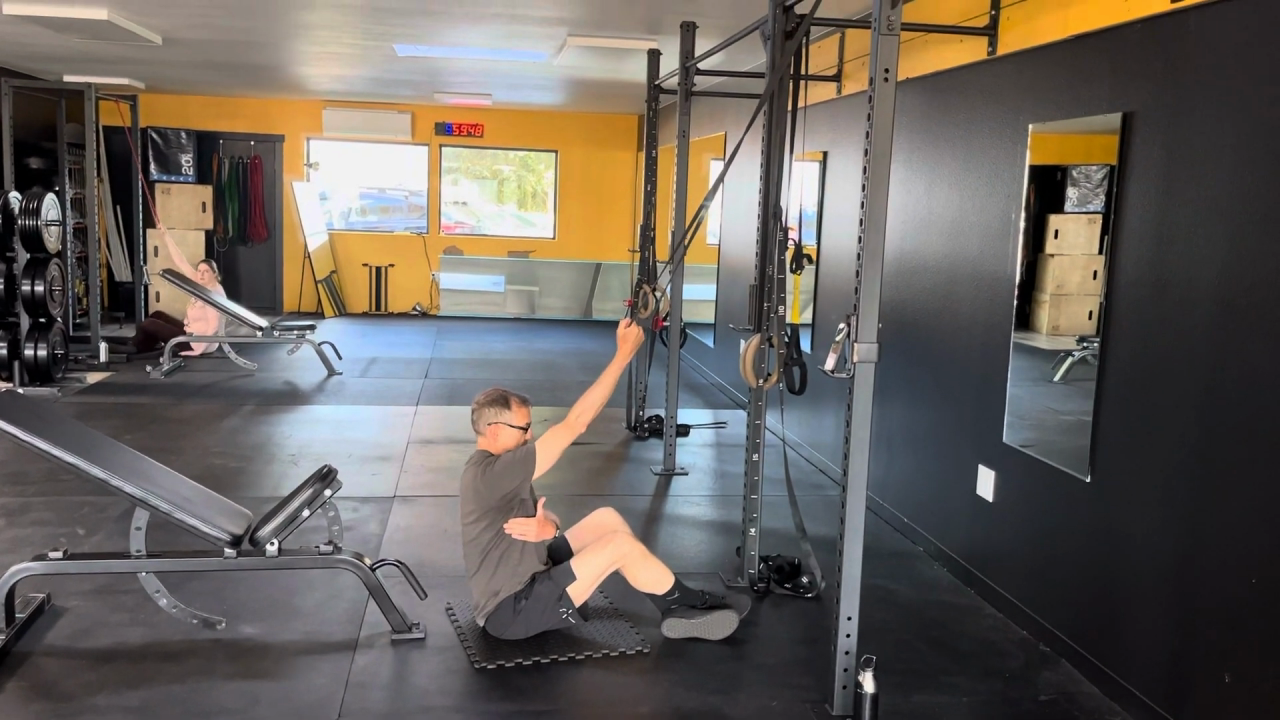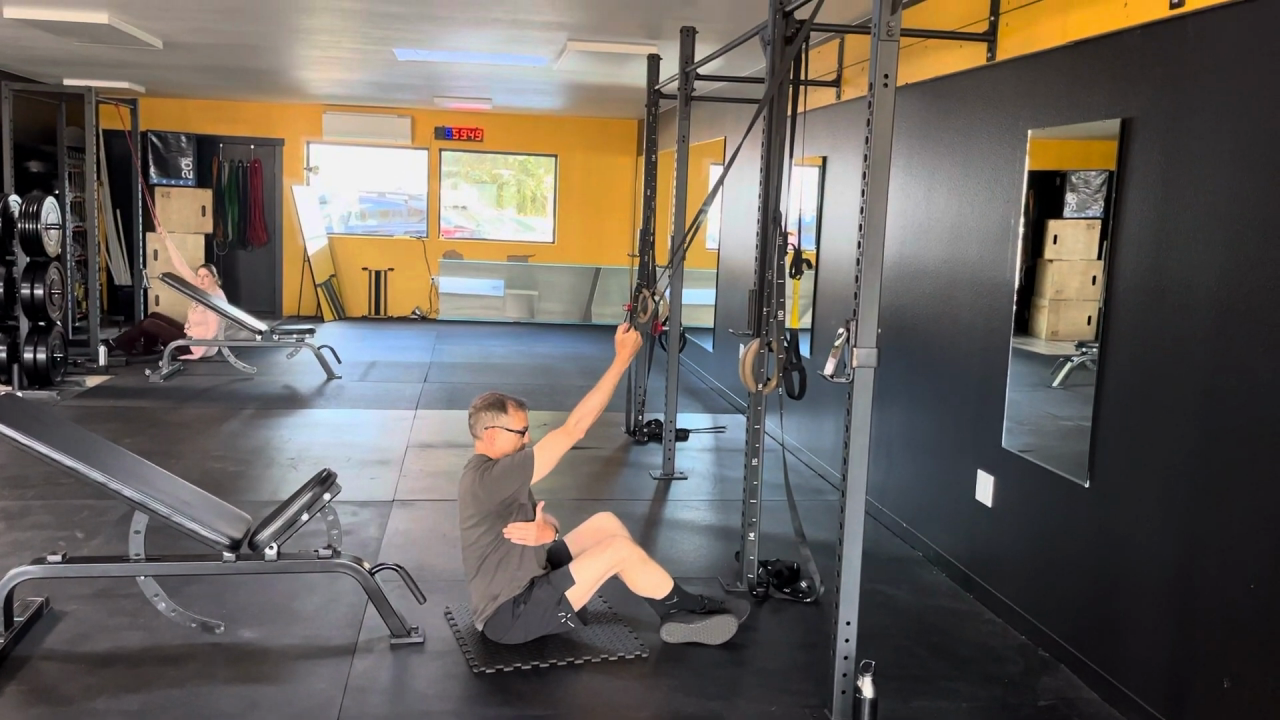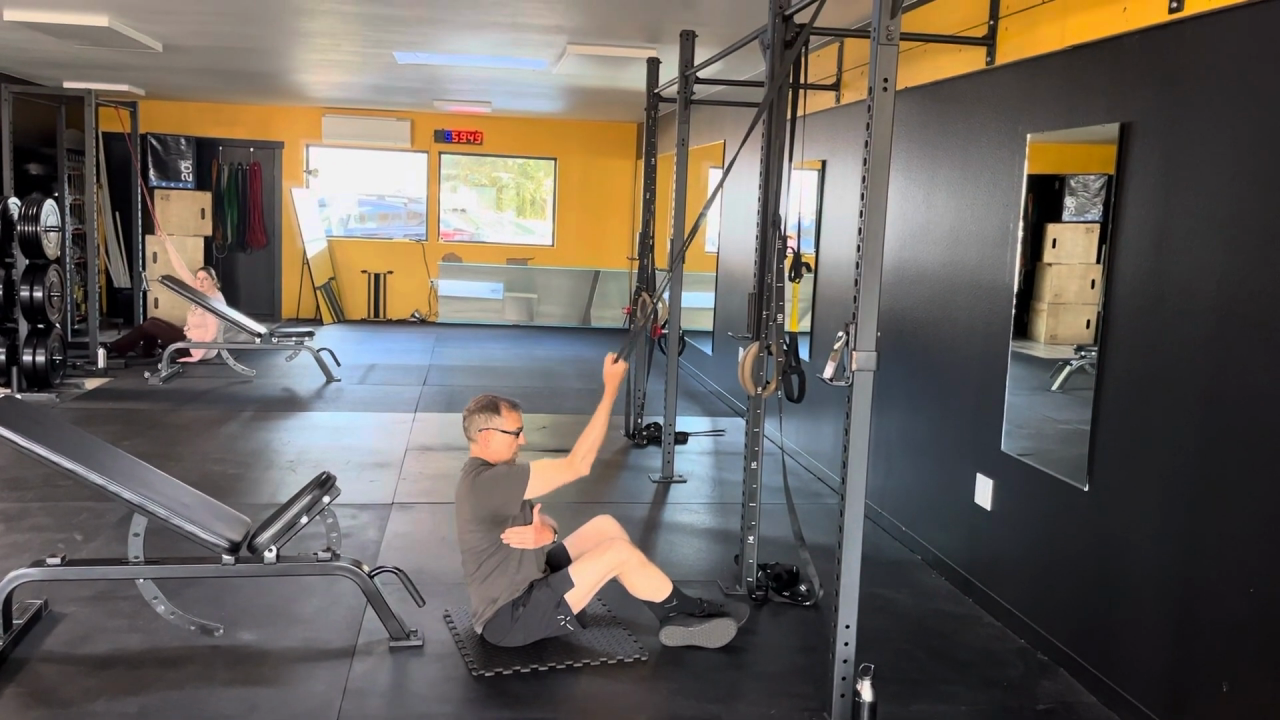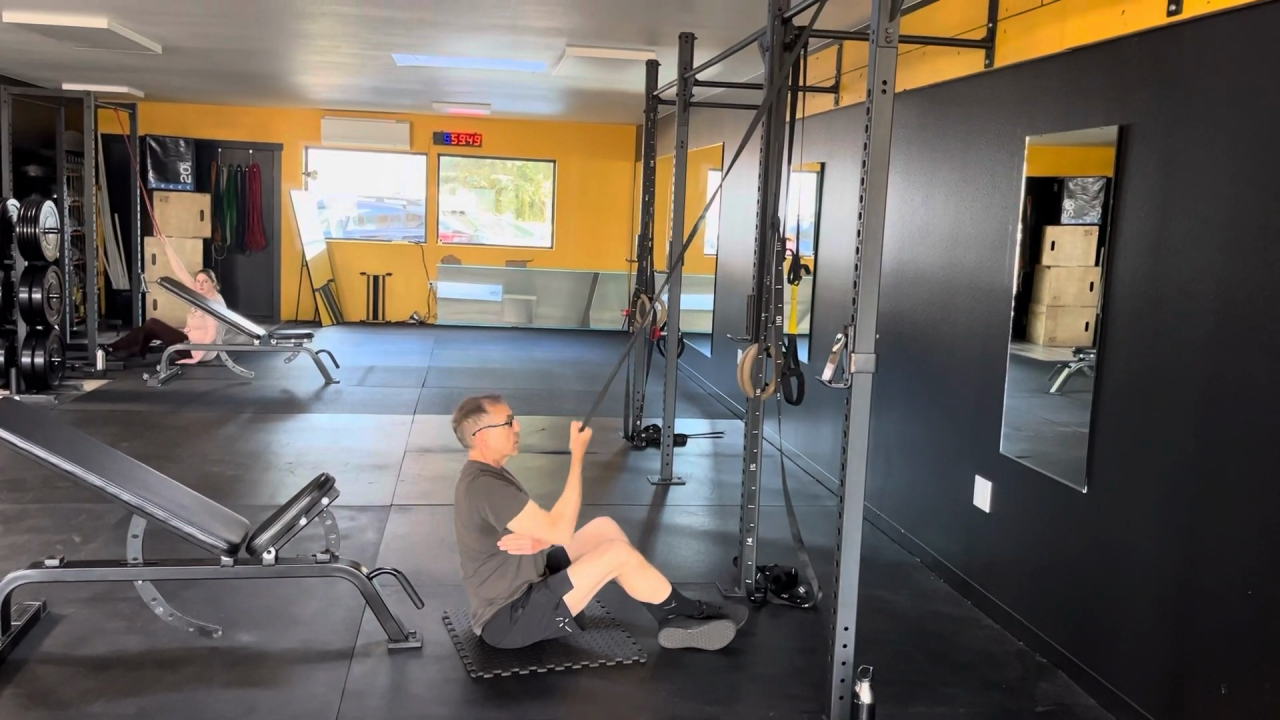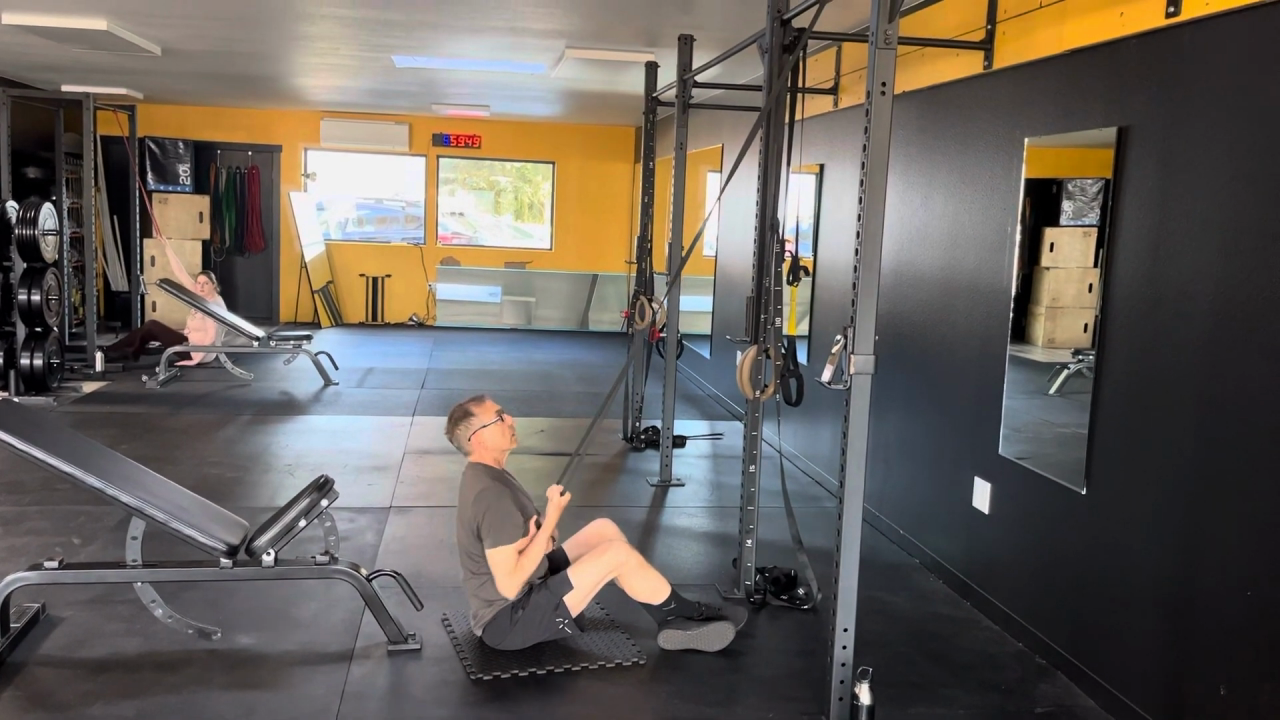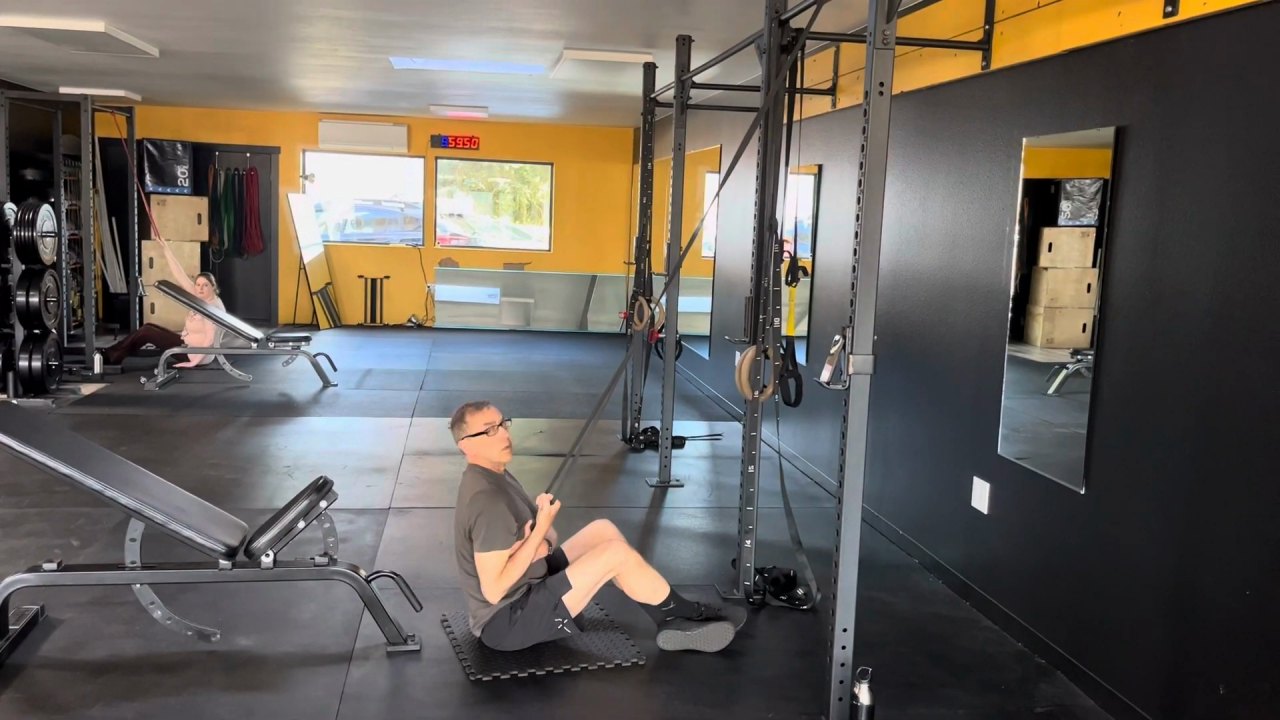
dt=0.3s
person 1, frame 1
left shoulder: (491, 468)
right shoulder: (494, 473)
left elbow: (544, 517)
right elbow: (574, 425)
left wrist: (549, 529)
right wrist: (624, 353)
left hip: (523, 582)
right hip: (511, 610)
left knee: (605, 519)
right knee: (620, 544)
left ankle: (680, 608)
right ankle: (694, 602)
person 1, frame 2
left shoulder: (489, 472)
right shoulder: (492, 478)
left elbow: (540, 516)
right elbow: (573, 430)
left wrist: (548, 531)
right wrist: (622, 358)
left hip: (522, 585)
right hip: (510, 615)
left knee: (604, 523)
right knee: (619, 548)
left ankle: (680, 611)
right ankle: (694, 608)
person 1, frame 3
left shoulder: (487, 475)
right shoulder: (488, 482)
left elbow: (546, 522)
right elbow: (577, 465)
left wrist: (546, 533)
right wrist: (611, 388)
left hip: (520, 589)
right hip: (510, 618)
left knee: (604, 526)
right knee: (618, 551)
left ankle: (678, 615)
right ankle: (694, 611)
person 1, frame 4
left shoulder: (488, 474)
right shoulder: (485, 488)
left elbow: (541, 525)
right elbow: (562, 531)
left wrist: (538, 537)
right wrist: (577, 456)
left hip: (520, 589)
right hip: (508, 620)
left knee: (603, 528)
right knee: (617, 553)
left ankle: (676, 619)
right ankle: (694, 614)
person 1, frame 5
left shoulder: (492, 475)
right shoulder: (491, 494)
left elbow: (538, 529)
right elbow: (509, 585)
left wrist: (542, 540)
right wrist: (553, 517)
left hip: (521, 596)
right hip: (508, 622)
left knee: (603, 530)
right knee: (617, 553)
left ankle: (675, 621)
right ankle: (693, 614)
person 1, frame 6
left shoulder: (495, 476)
right shoulder: (486, 500)
left elbow: (548, 535)
right elbow: (494, 590)
left wrist: (542, 546)
right wrist: (540, 531)
left hip: (525, 589)
right hip: (506, 622)
left knee: (603, 530)
right knee: (617, 553)
left ankle: (674, 621)
right ankle: (693, 614)
